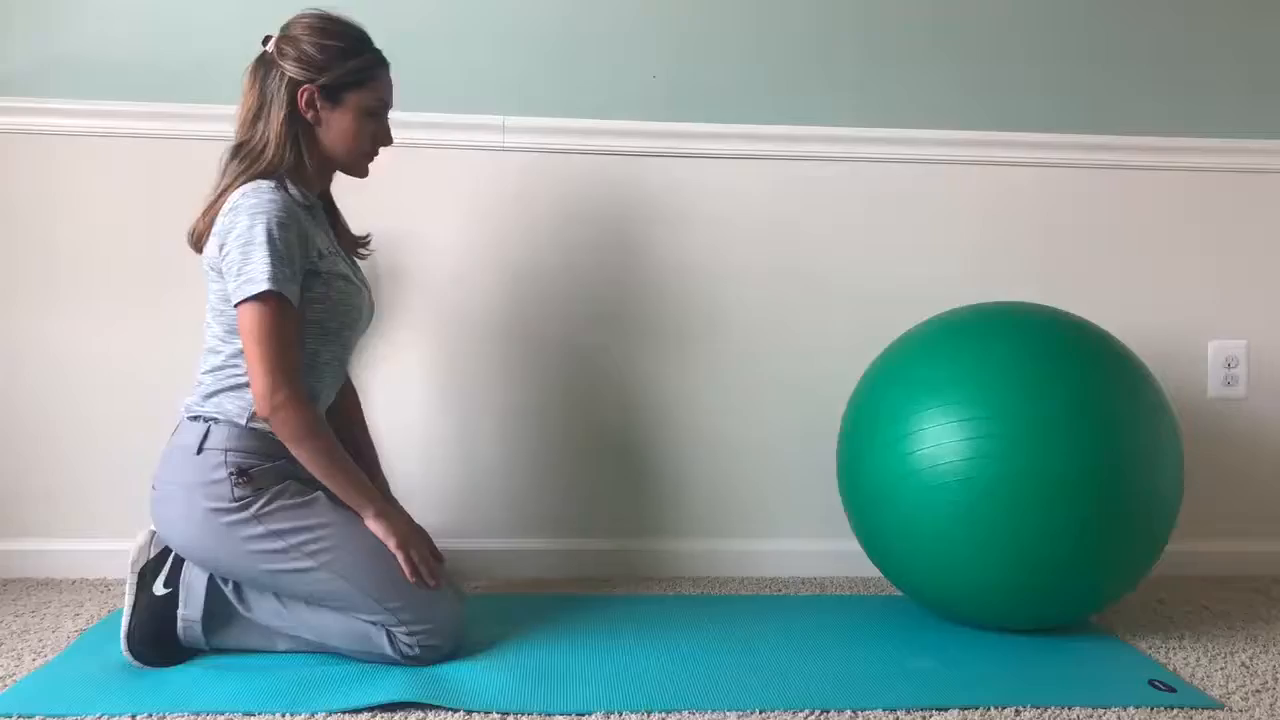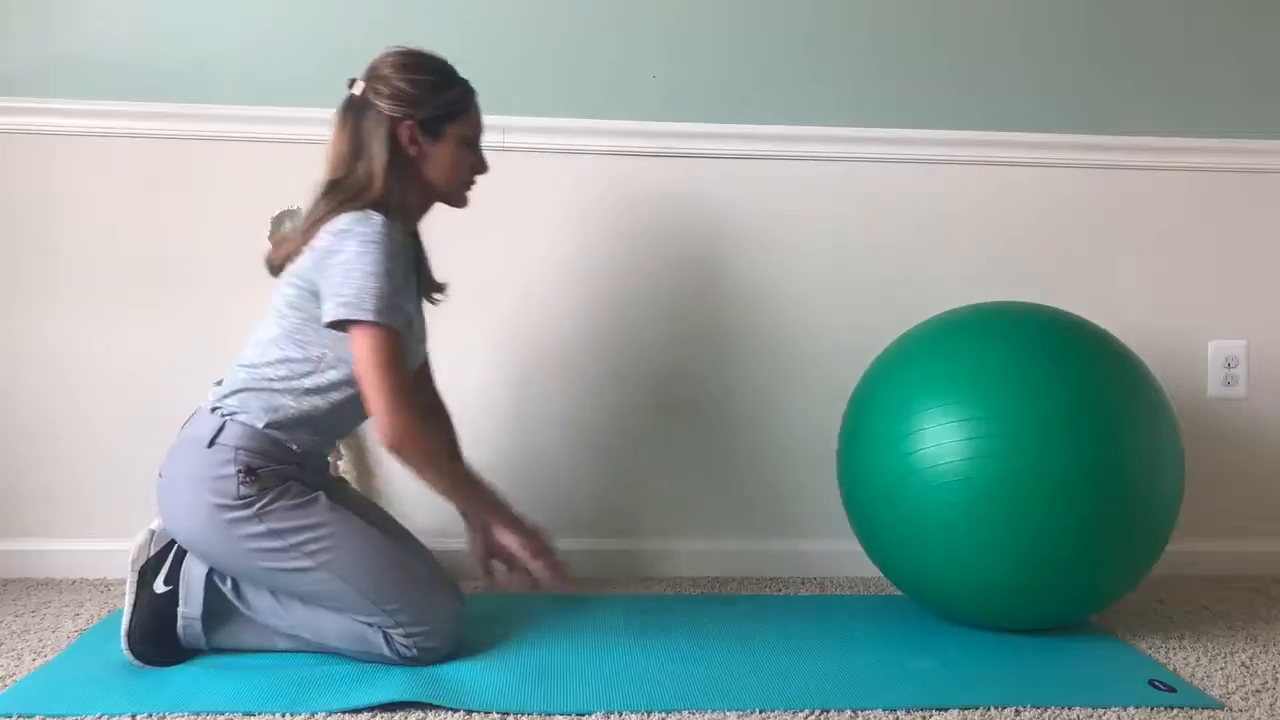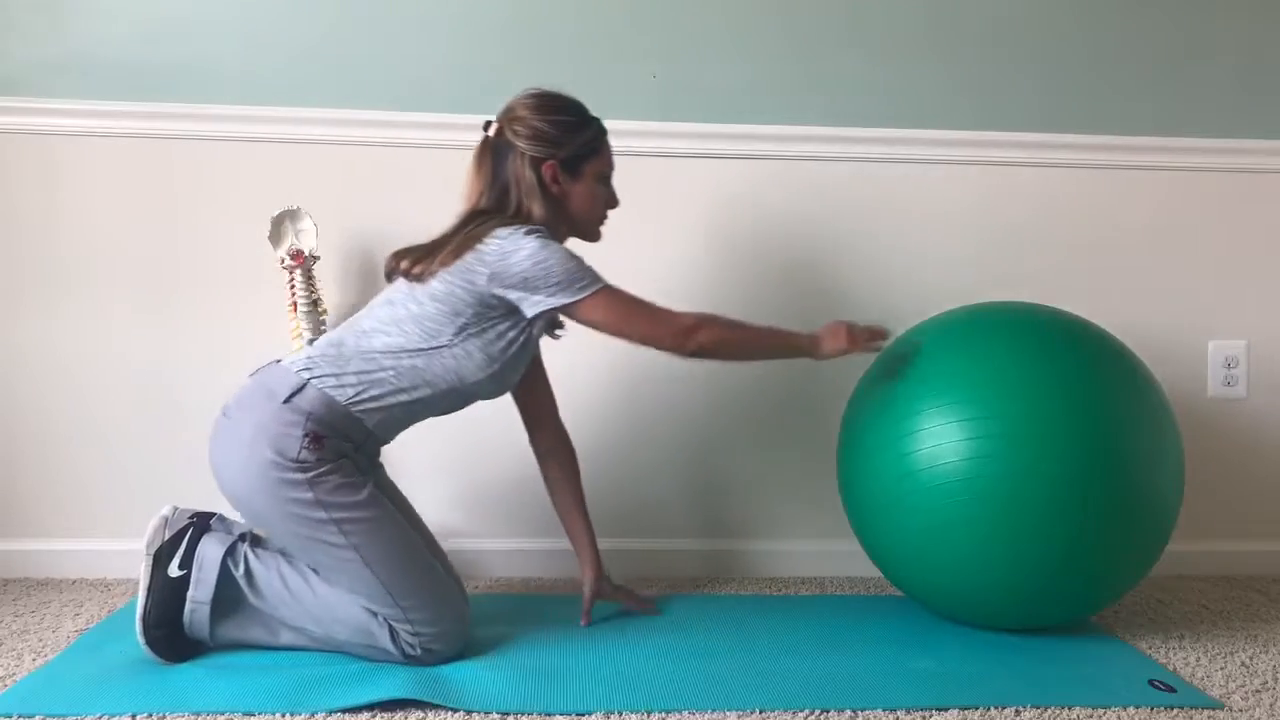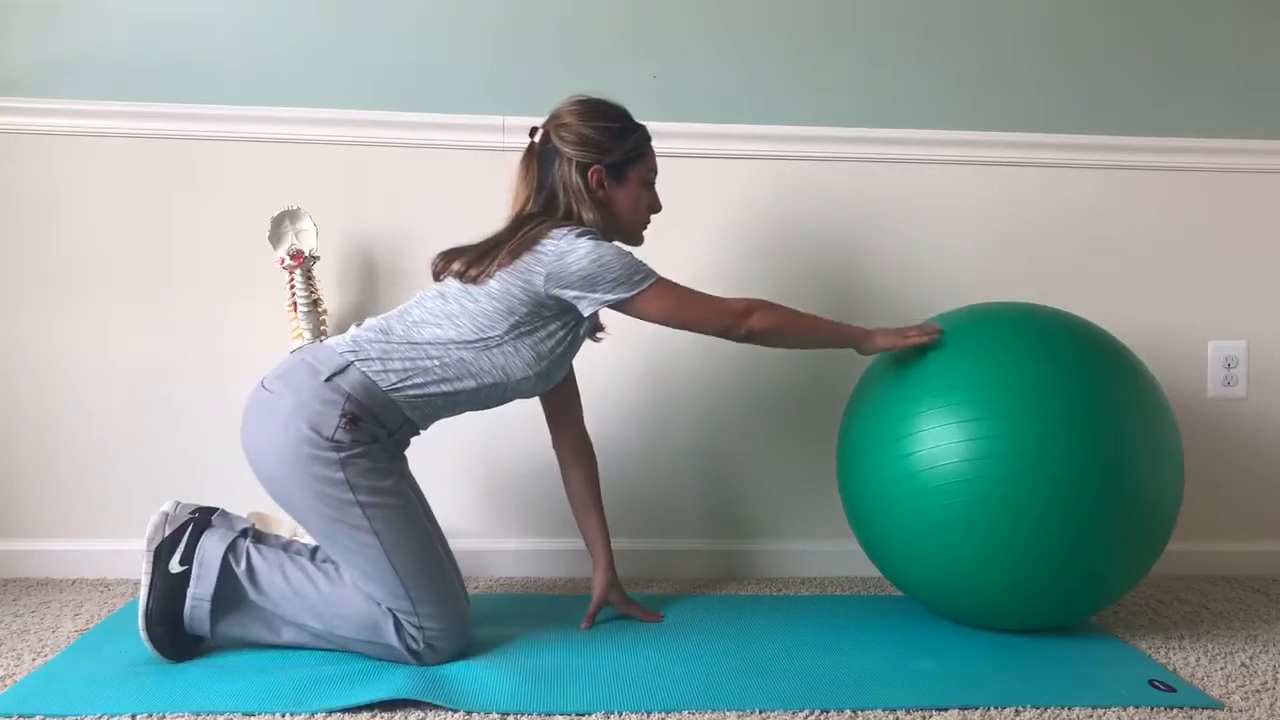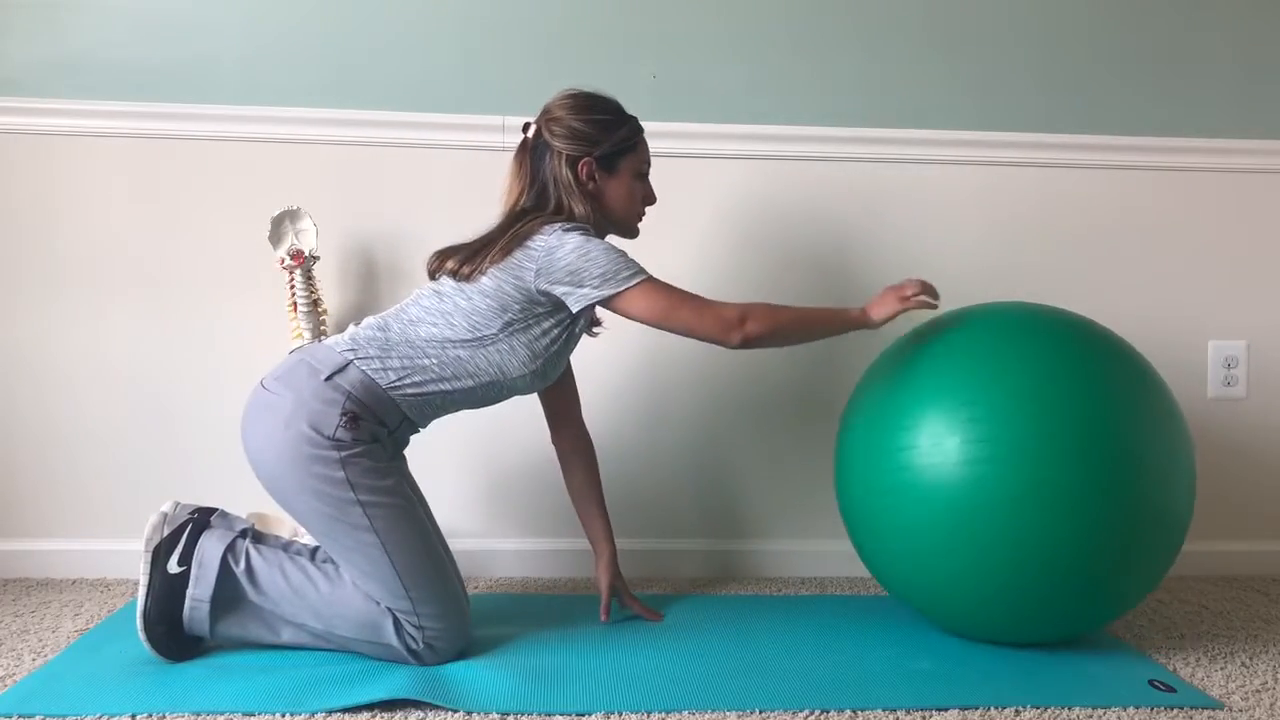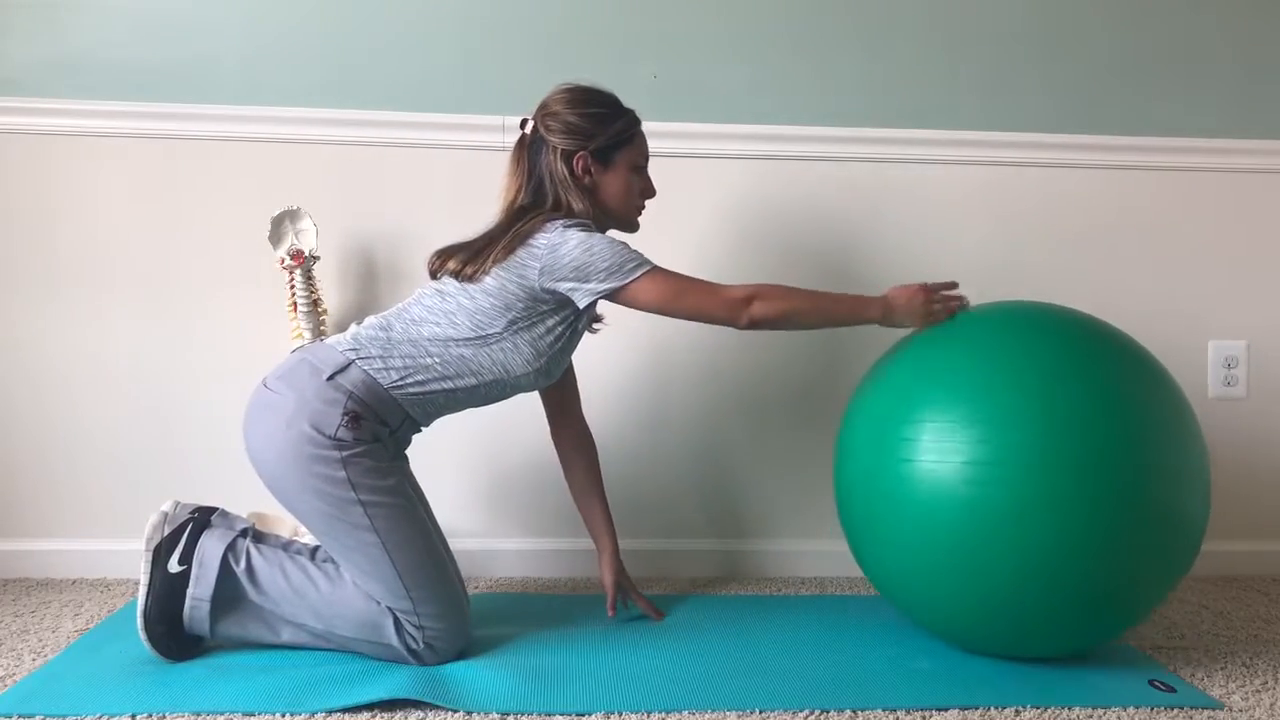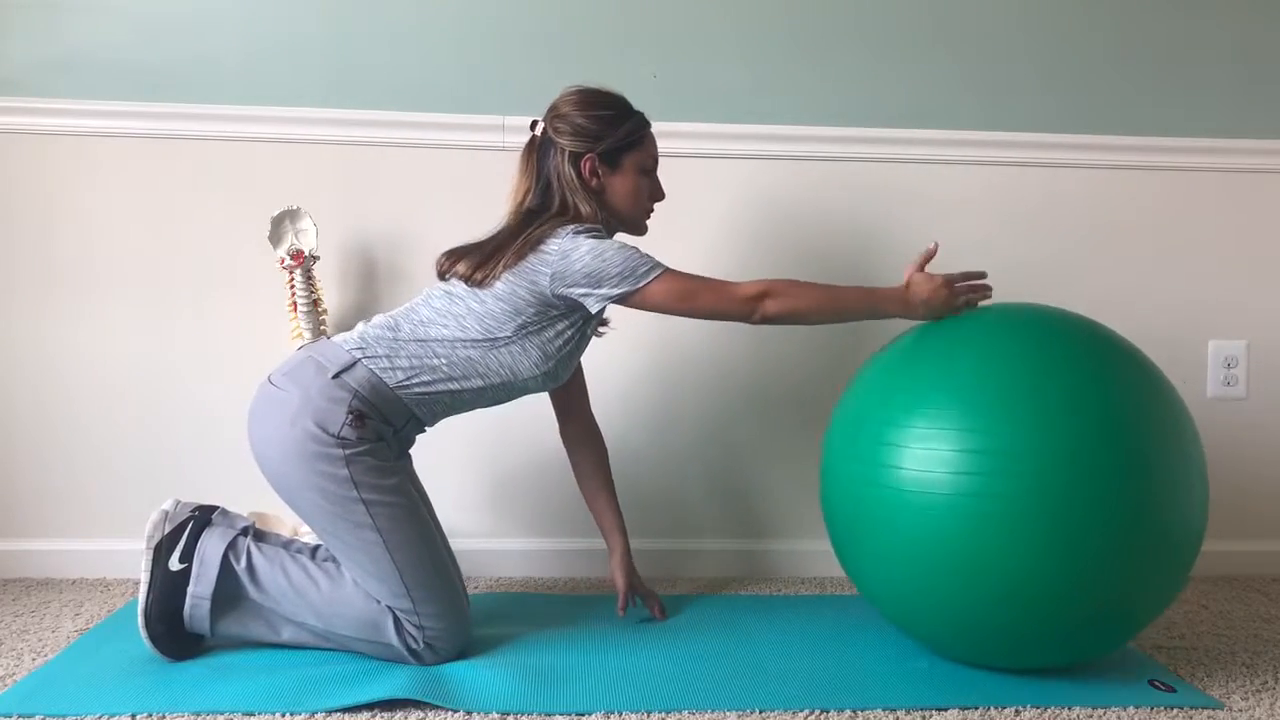
dt=0.4s
person 1, frame 1
left shoulder: (307, 209)
right shoulder: (266, 210)
left elbow: (329, 377)
right elbow: (278, 399)
left wrist: (383, 505)
right wrist: (380, 513)
left hip: (264, 471)
right hip: (228, 481)
left knee: (424, 587)
right knee: (432, 626)
left ankle: (196, 577)
right ankle: (198, 606)
person 1, frame 2
left shoulder: (387, 239)
right shoulder: (361, 242)
left elbow: (418, 402)
right elbow: (397, 425)
left wrist: (477, 525)
right wrist: (502, 522)
left hip: (273, 474)
right hip: (234, 480)
left knee: (428, 592)
right knee: (433, 625)
left ankle: (214, 577)
right ankle: (202, 605)
person 1, frame 3
left shoulder: (511, 263)
right shoulder: (519, 255)
left elbow: (548, 436)
right elbow: (681, 333)
left wrist: (592, 566)
right wrist: (814, 342)
left hip: (295, 436)
right hip: (281, 442)
left knee: (430, 599)
right knee: (432, 630)
left ankle: (216, 549)
right ankle: (207, 583)
person 1, frame 4
left shoulder: (550, 266)
right shoulder: (576, 257)
left elbow: (570, 437)
right elbow: (741, 320)
left wrist: (604, 568)
right wrist: (869, 338)
left hip: (321, 418)
right hip: (315, 422)
left knee: (418, 597)
right knee: (433, 631)
left ankle: (216, 548)
right ankle: (209, 576)
person 1, frame 5
left shoulder: (548, 264)
right shoulder: (566, 253)
left elbow: (569, 431)
right elbow: (733, 326)
left wrist: (607, 561)
right wrist: (865, 313)
left hip: (323, 417)
right hip: (315, 421)
left knee: (424, 597)
right knee: (434, 631)
left ankle: (216, 548)
right ankle: (209, 575)
person 1, frame 6
left shoulder: (551, 261)
right shoulder: (570, 250)
left elbow: (569, 427)
right elbow: (743, 307)
left wrist: (610, 560)
right wrist: (887, 306)
left hip: (323, 416)
right hip: (317, 420)
left knee: (419, 596)
right knee: (434, 632)
left ankle: (215, 548)
right ankle: (207, 575)
person 1, frame 7
left shoulder: (559, 262)
right shoulder: (581, 255)
left elbow: (578, 426)
right elbow: (754, 303)
left wrist: (621, 556)
right wrist: (903, 301)
left hip: (327, 411)
right hip: (321, 417)
left knee: (406, 590)
right knee: (436, 631)
left ankle: (215, 545)
right ankle: (209, 573)
